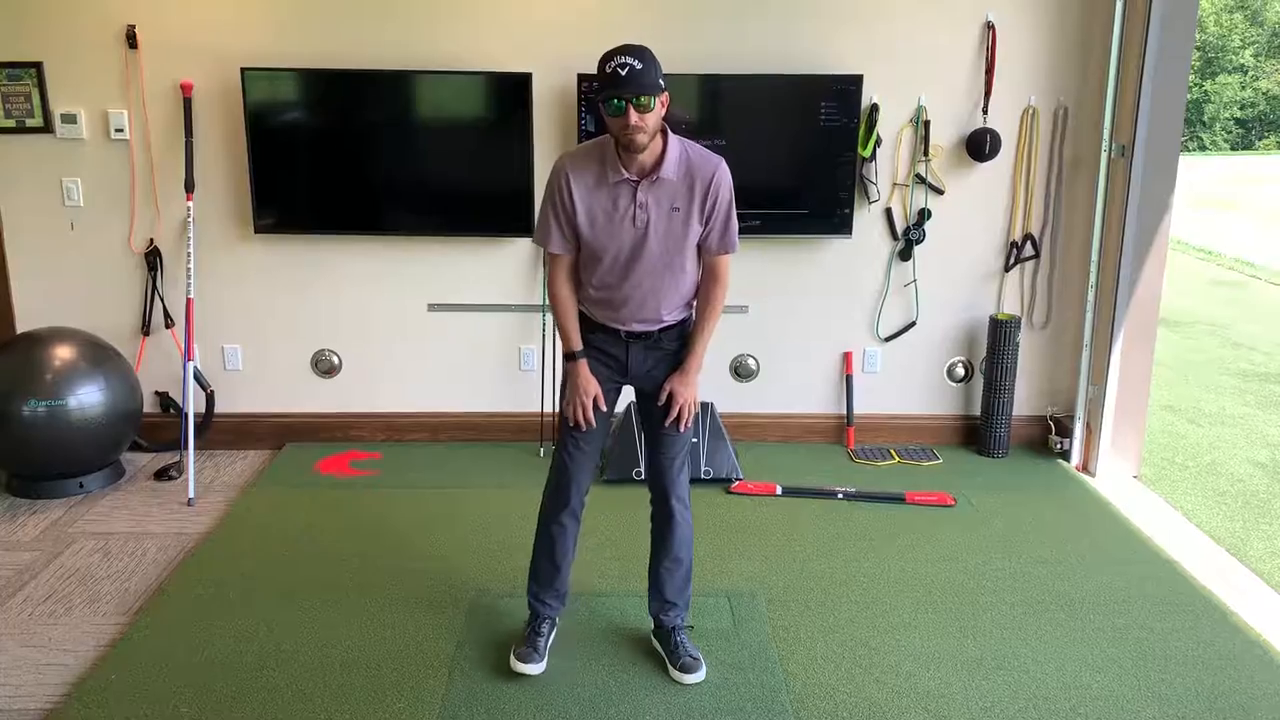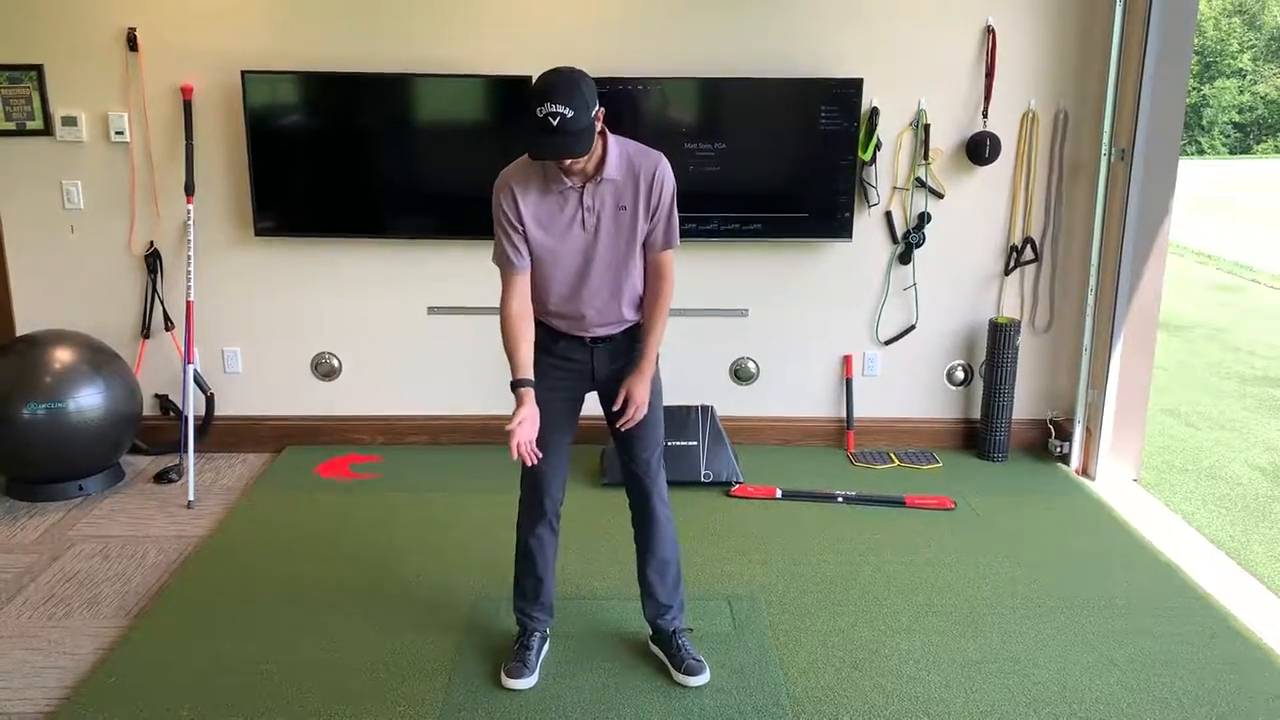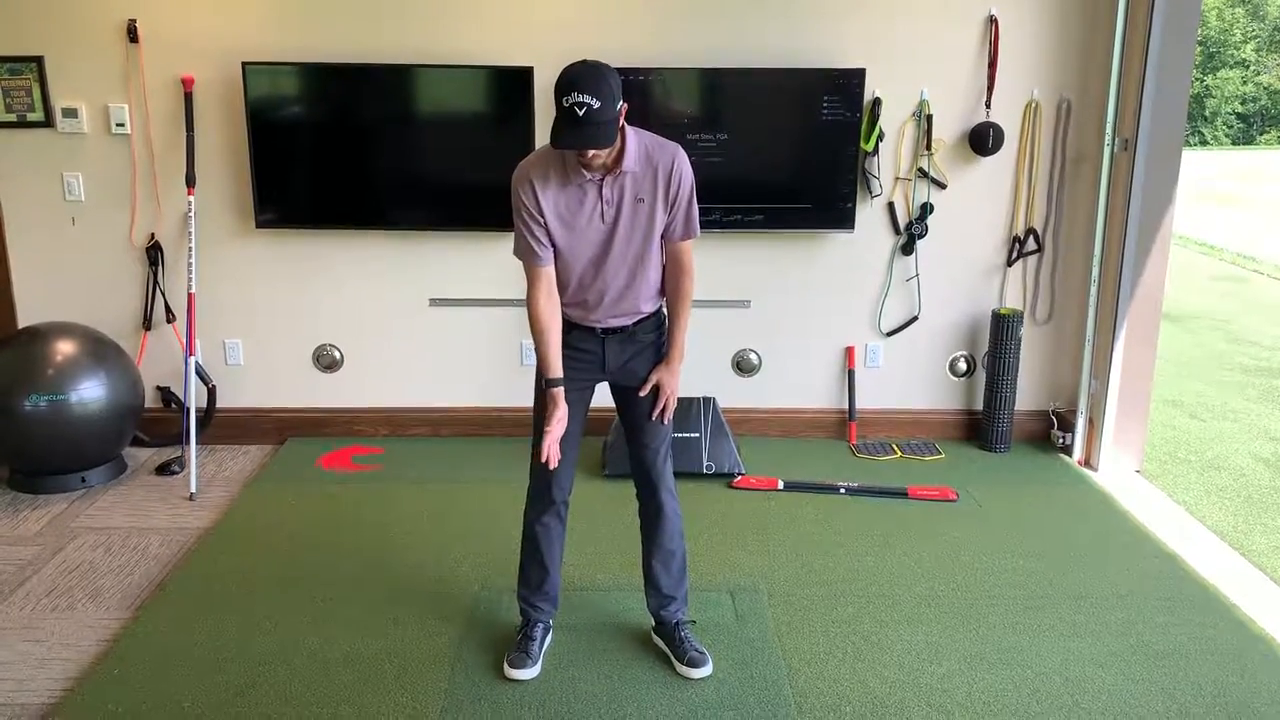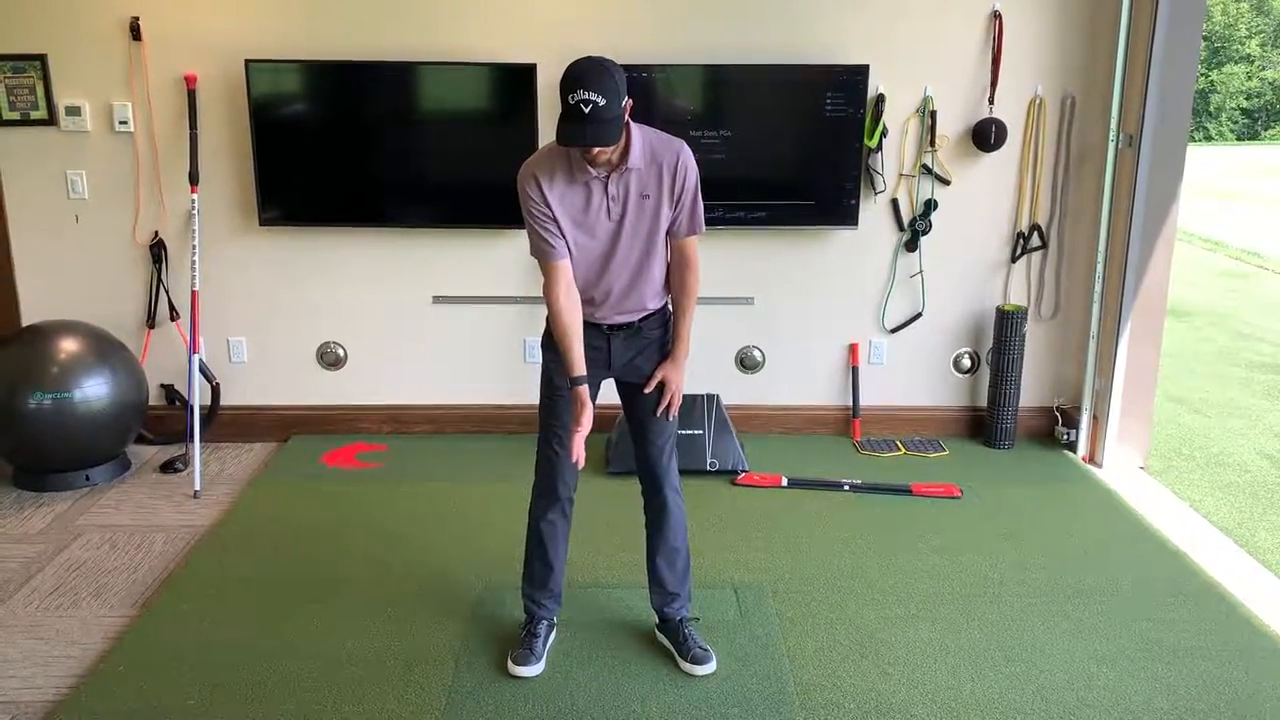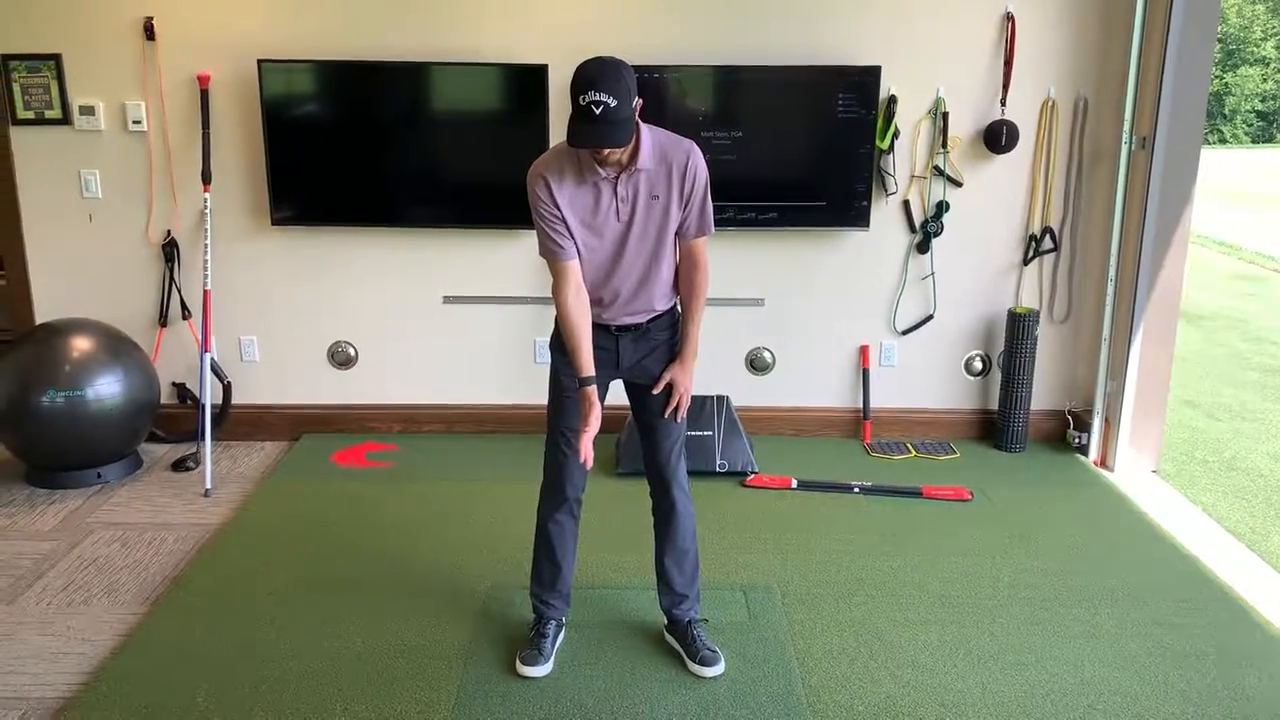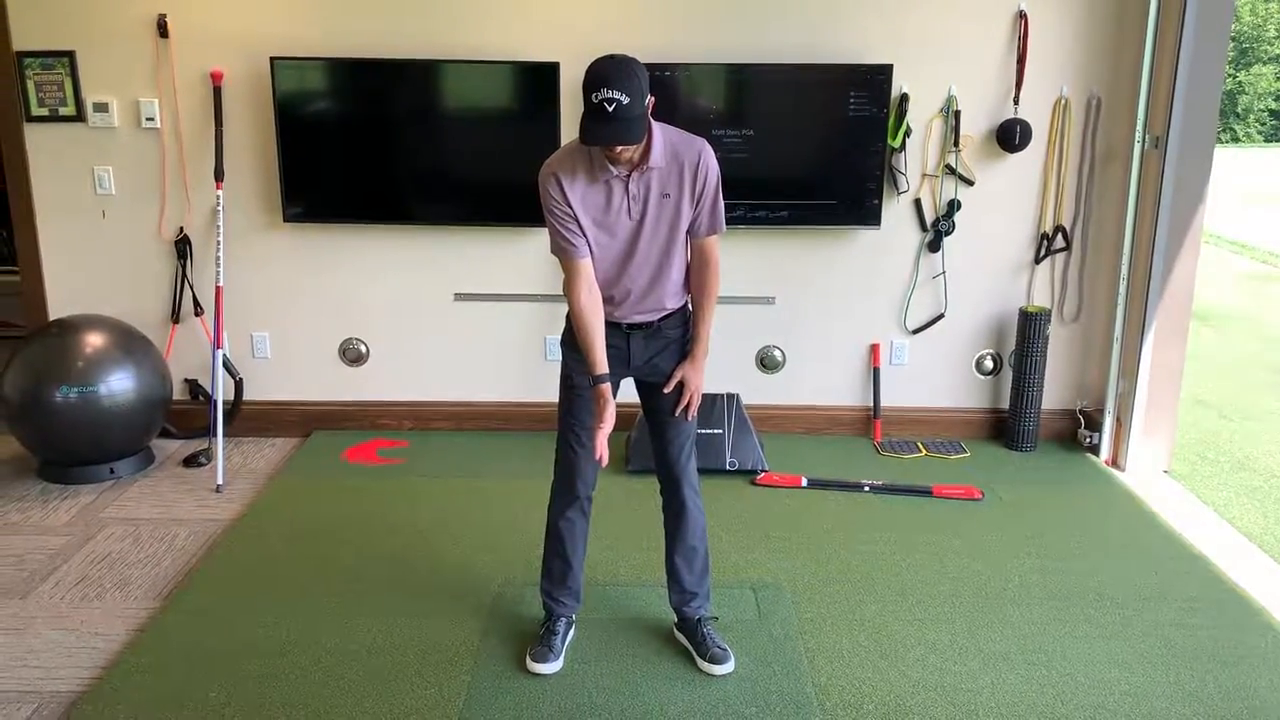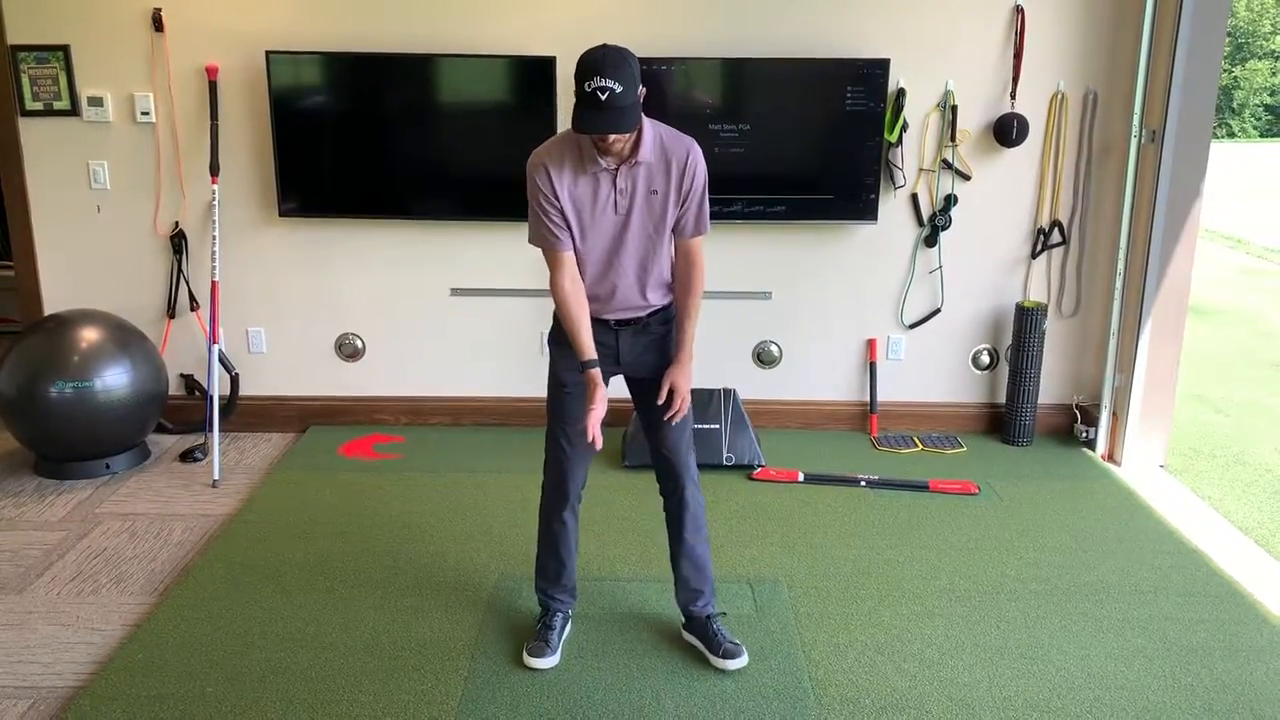
dt=0.7s
person 1, frame 1
left shoulder: (707, 173)
right shoulder: (571, 172)
left elbow: (716, 274)
right elbow: (560, 270)
left wrist: (691, 367)
right wrist: (576, 362)
left hip: (668, 345)
right hip: (597, 342)
left knee: (670, 493)
right knee: (566, 486)
left ankle: (670, 624)
right ankle: (542, 616)
person 1, frame 2
left shoulder: (650, 170)
right shoulder: (514, 186)
left elbow: (661, 274)
right elbow: (516, 293)
left wrist: (645, 369)
right wrist: (525, 394)
left hip: (627, 346)
right hip: (555, 350)
left knee: (650, 493)
right knee: (539, 500)
left ankle: (667, 627)
right ankle: (533, 630)
person 1, frame 3
left shoulder: (668, 163)
right shoulder: (532, 178)
left elbow: (680, 263)
right elbow: (541, 286)
left wrist: (674, 358)
right wrist: (556, 391)
left hip: (642, 338)
right hip: (569, 339)
left knee: (657, 484)
right knee: (548, 487)
left ankle: (670, 619)
right ankle: (536, 621)
person 1, frame 4
left shoulder: (672, 159)
right shoulder: (539, 176)
left elbow: (684, 259)
right elbow: (560, 283)
left wrist: (679, 355)
right wrist: (579, 387)
left hip: (648, 333)
right hip: (574, 335)
left knee: (662, 481)
right knee: (553, 485)
left ankle: (673, 616)
right ankle: (540, 617)
person 1, frame 5
left shoulder: (682, 160)
right shoulder: (548, 176)
left elbow: (693, 260)
right elbow: (569, 283)
left wrist: (687, 356)
right wrist: (586, 387)
left hip: (657, 334)
right hip: (582, 336)
left knee: (671, 483)
right knee: (561, 485)
left ankle: (682, 617)
right ankle: (548, 618)
person 1, frame 6
left shoulder: (694, 158)
right shoulder: (560, 175)
left elbow: (705, 258)
right elbow: (581, 281)
left wrist: (699, 355)
right wrist: (602, 386)
left hip: (668, 333)
right hip: (594, 334)
left knee: (681, 481)
right knee: (573, 483)
left ankle: (692, 615)
right ankle: (559, 615)
person 1, frame 7
left shoulder: (681, 156)
right shoulder: (547, 166)
left elbow: (689, 261)
right elbow: (563, 273)
left wrist: (683, 359)
right wrist: (591, 375)
left hip: (656, 329)
right hip: (579, 333)
left knee: (680, 477)
right knee: (563, 480)
left ankle: (699, 613)
right ankle: (555, 610)
